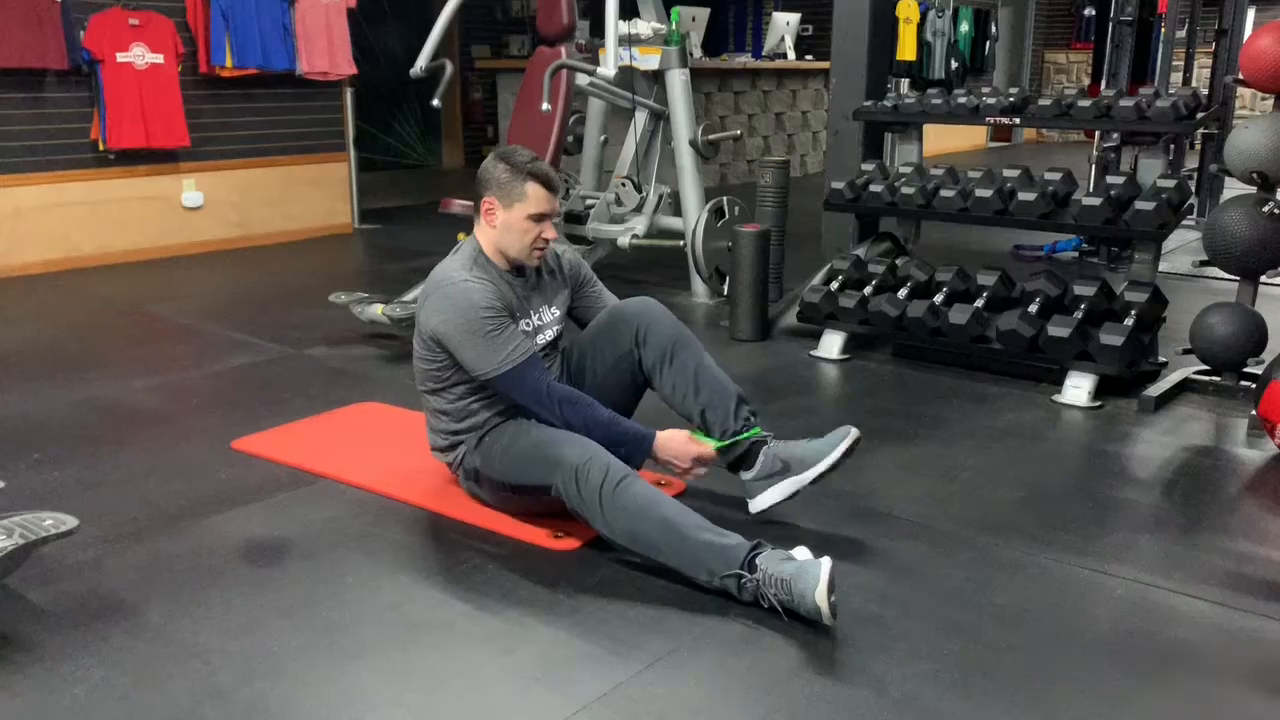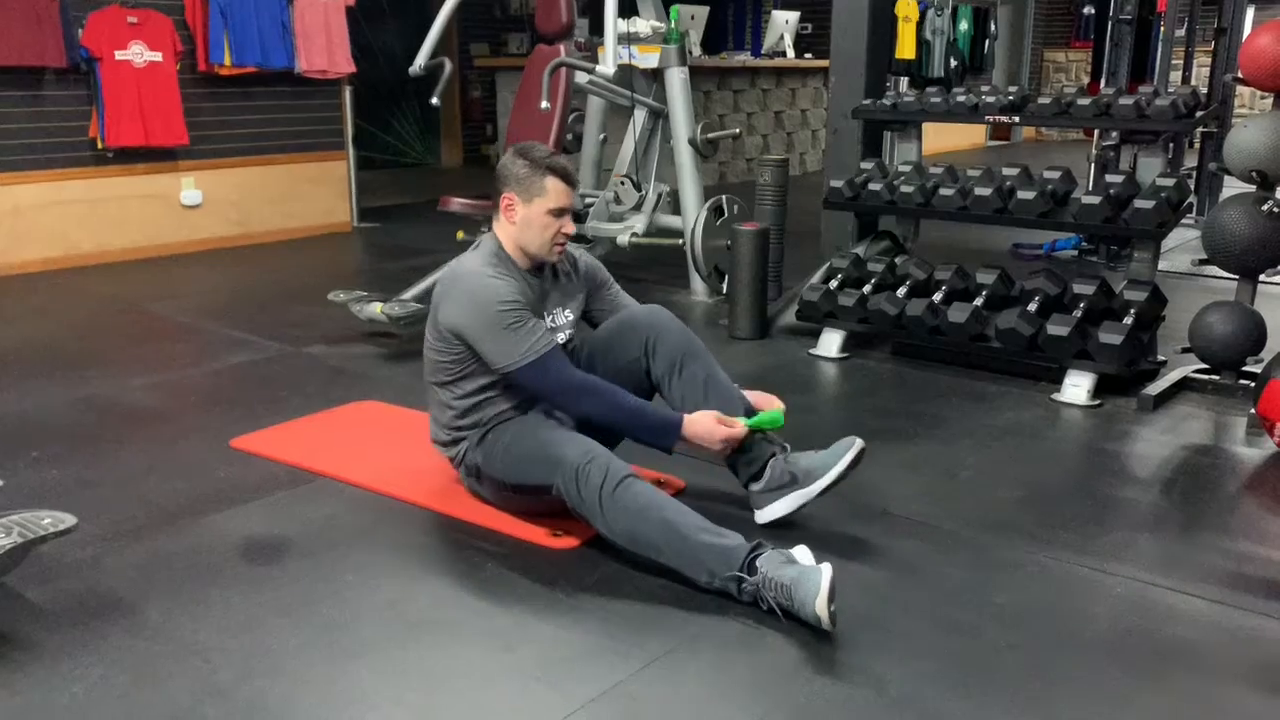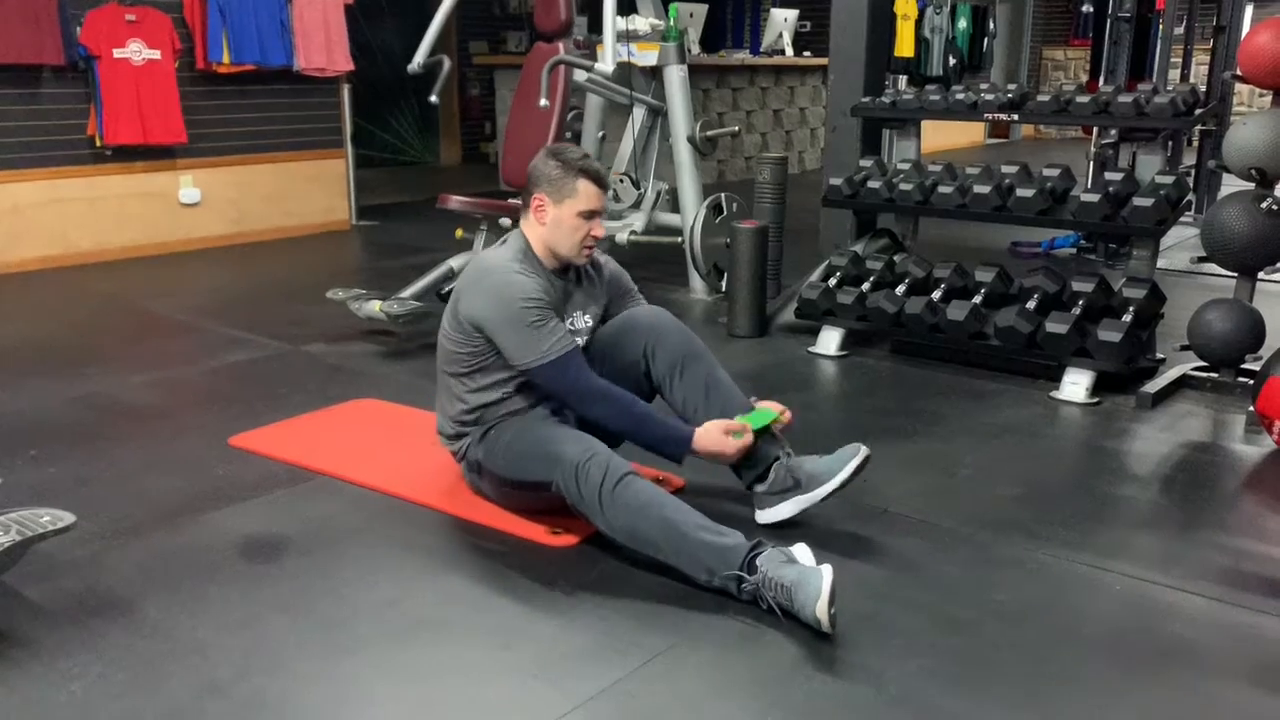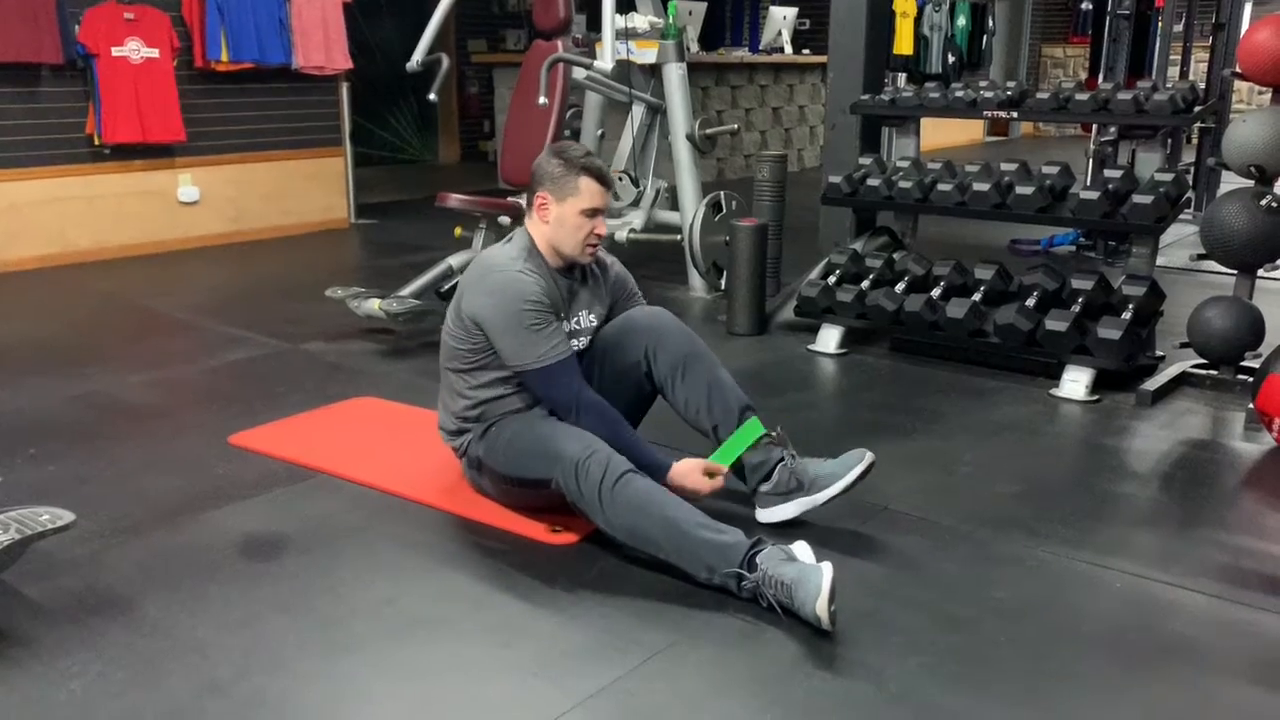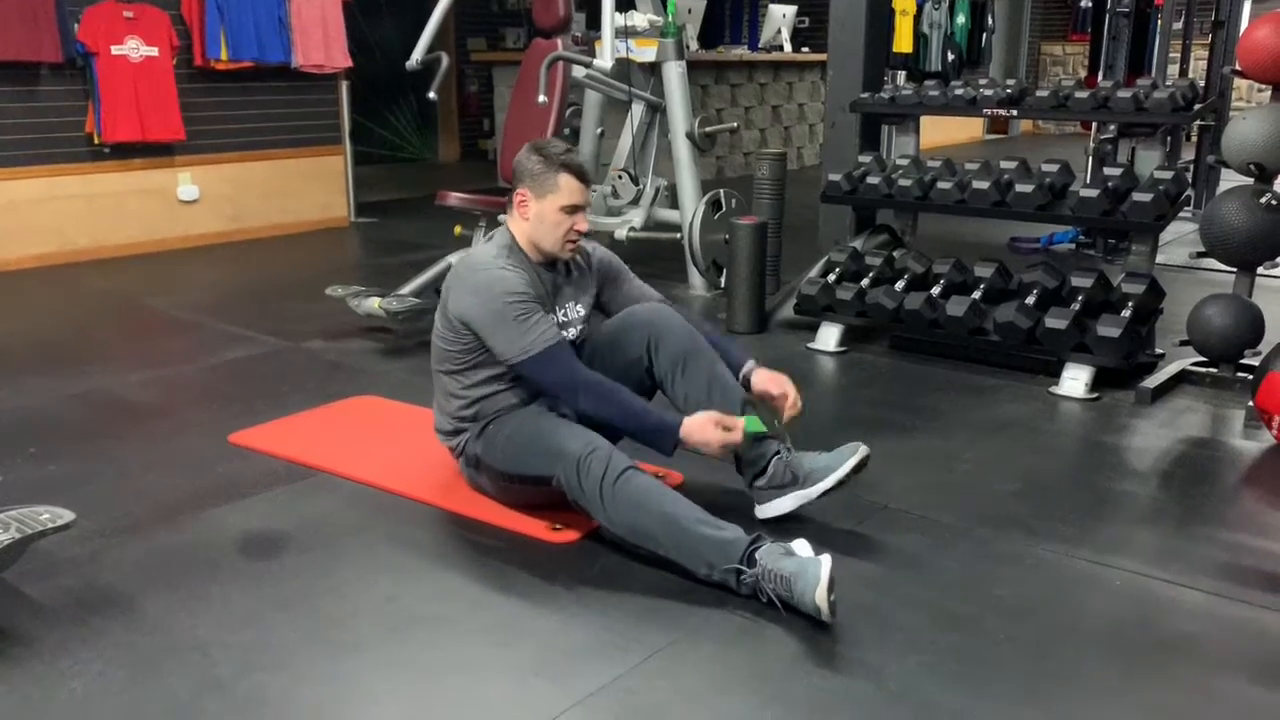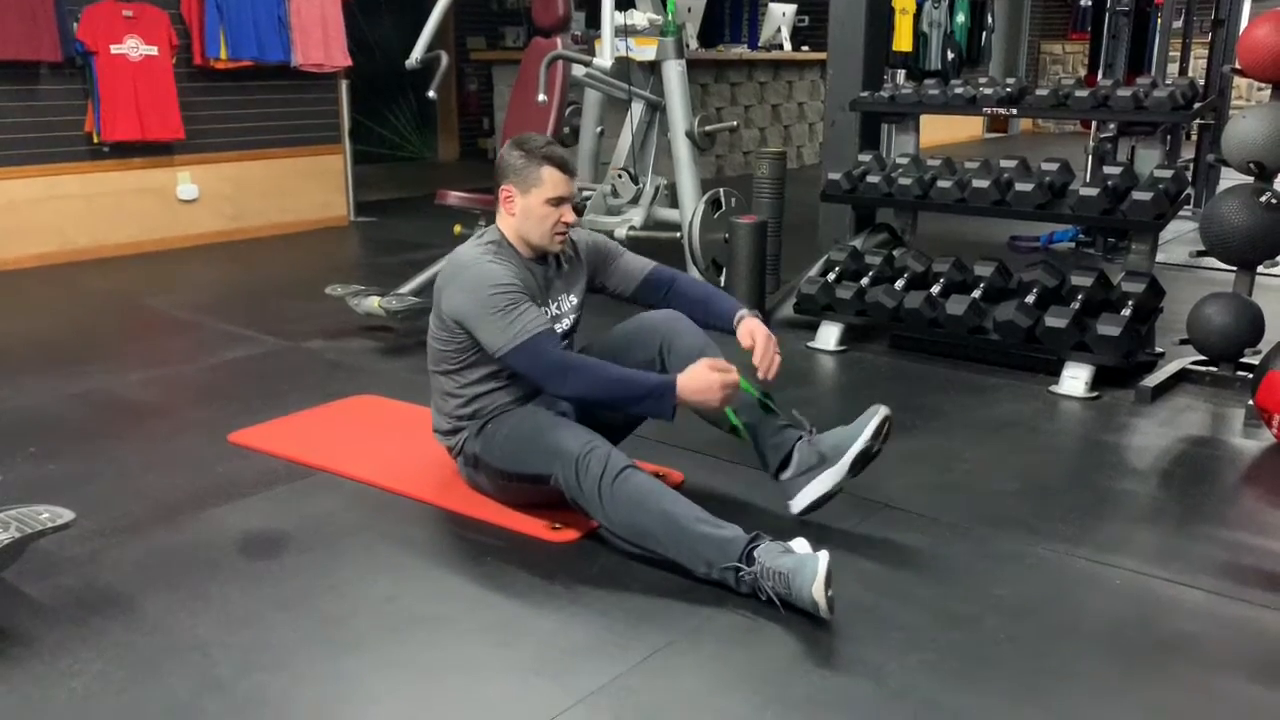
dt=0.2s
person 1, frame 1
left shoulder: (556, 261)
right shoulder: (461, 294)
left elbow: (631, 338)
right elbow: (543, 399)
left wrist: (717, 412)
right wrist: (651, 445)
right hip: (491, 443)
left knee: (643, 315)
right knee: (587, 465)
left ankle: (757, 460)
right ankle: (759, 574)
person 1, frame 2
left shoulder: (570, 264)
right shoulder: (479, 288)
left elbow: (646, 341)
right elbow: (569, 390)
left wrist: (734, 397)
right wrist: (681, 428)
right hip: (494, 440)
left knee: (653, 323)
right knee: (586, 467)
left ankle: (767, 472)
right ankle: (759, 574)
person 1, frame 3
left shoulder: (593, 269)
right shoulder: (504, 284)
left elbow: (655, 347)
right elbow: (585, 393)
left wrist: (743, 407)
right wrist: (689, 442)
left hip: (565, 404)
right hip: (497, 437)
left knee: (653, 327)
right knee: (586, 463)
left ankle: (770, 473)
right ankle: (760, 573)
person 1, frame 4
left shoulder: (599, 269)
right shoulder: (507, 283)
left elbow: (659, 349)
right elbow: (573, 403)
left wrist: (743, 428)
right wrist: (667, 471)
right hip: (499, 434)
left knee: (655, 327)
right knee: (588, 461)
left ankle: (772, 473)
right ankle: (760, 570)
person 1, frame 5
left shoulder: (585, 259)
right shoulder: (491, 280)
left elbow: (669, 323)
right elbow: (571, 384)
left wrist: (749, 374)
right wrist: (678, 431)
right hip: (493, 432)
left knee: (655, 324)
right knee: (588, 457)
left ankle: (768, 468)
right ankle: (759, 566)
person 1, frame 6
left shoulder: (575, 248)
right shoulder: (478, 276)
left elbow: (667, 284)
right elbow: (559, 371)
left wrist: (743, 318)
right wrist: (675, 390)
left hip: (565, 397)
right hip: (494, 431)
left knee: (667, 326)
right knee: (585, 458)
left ankle: (794, 460)
right ankle: (757, 564)
